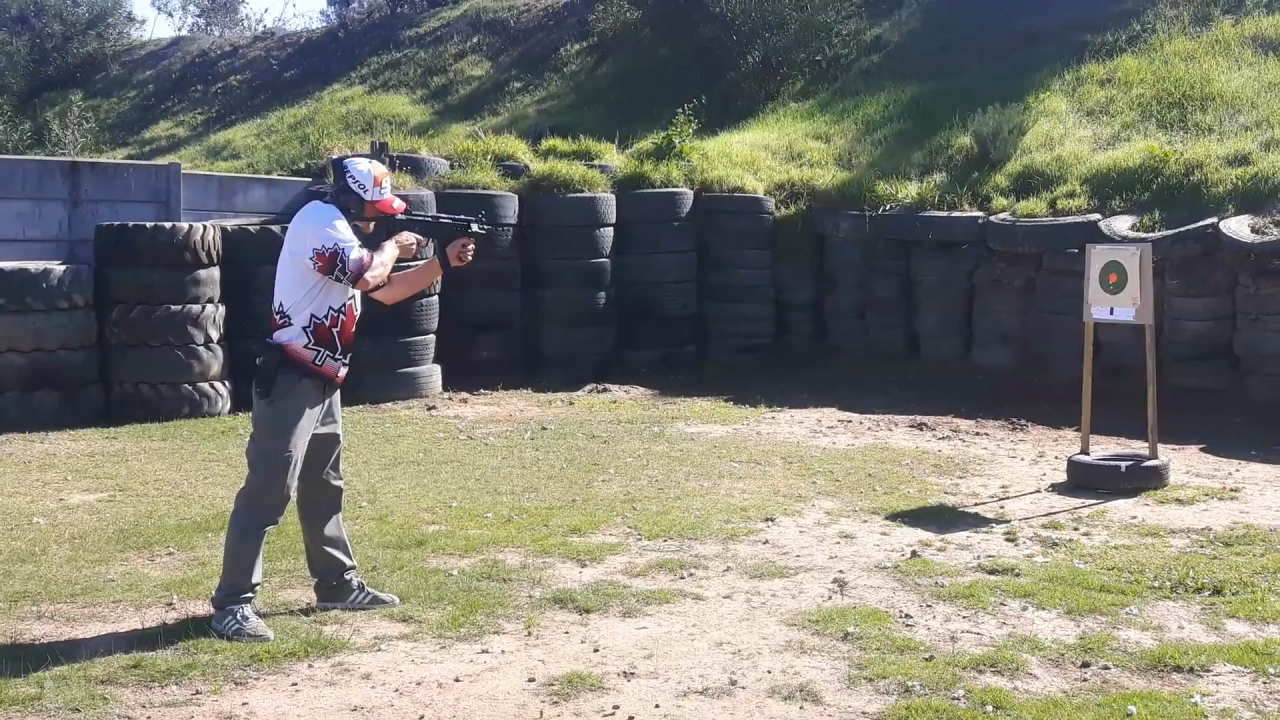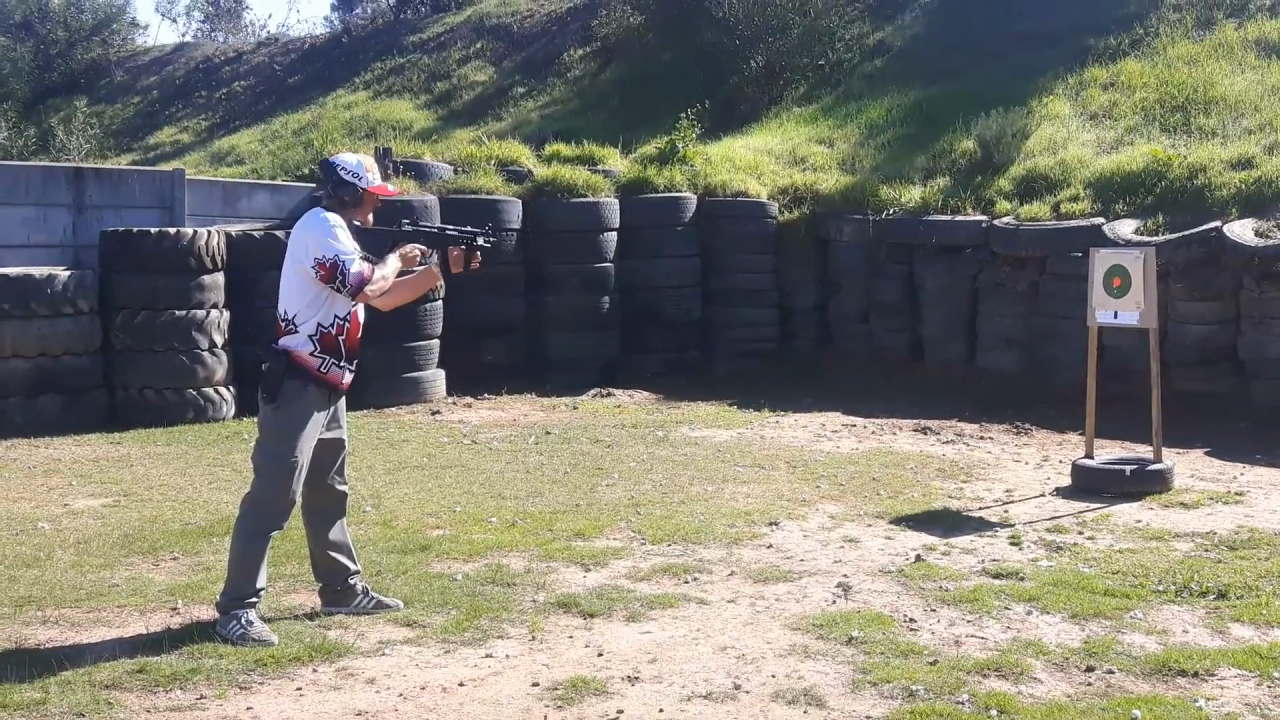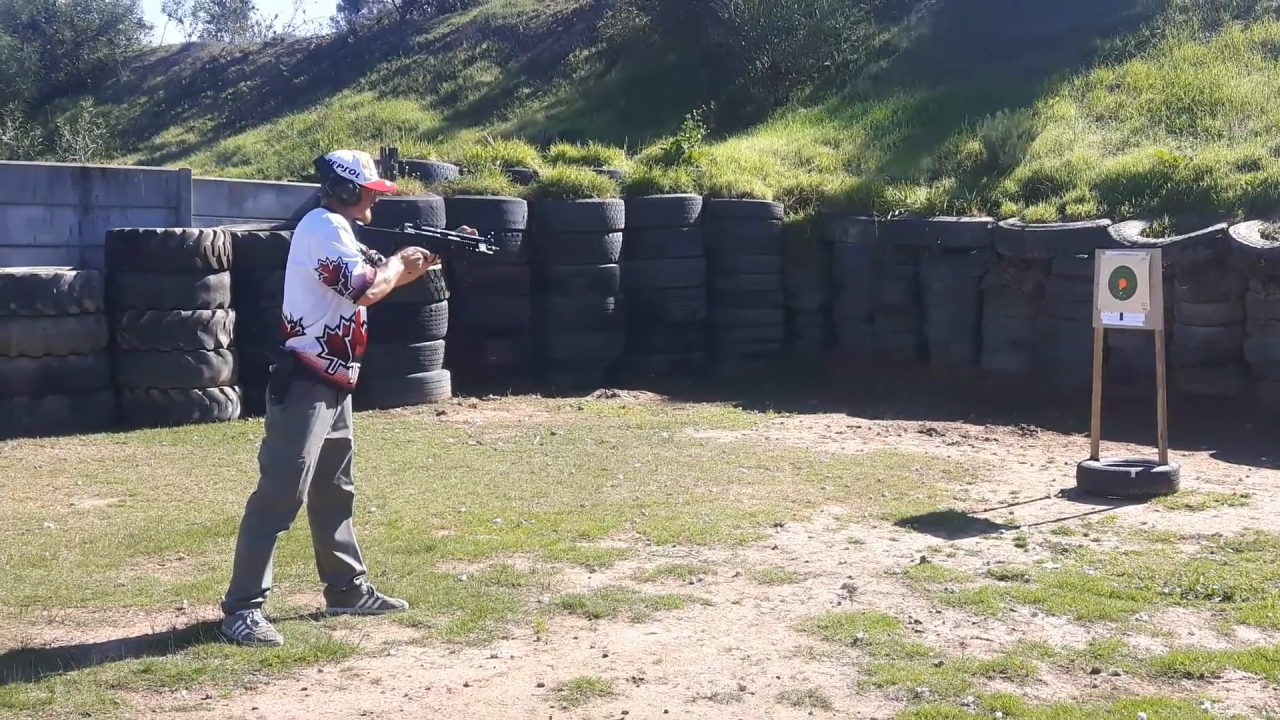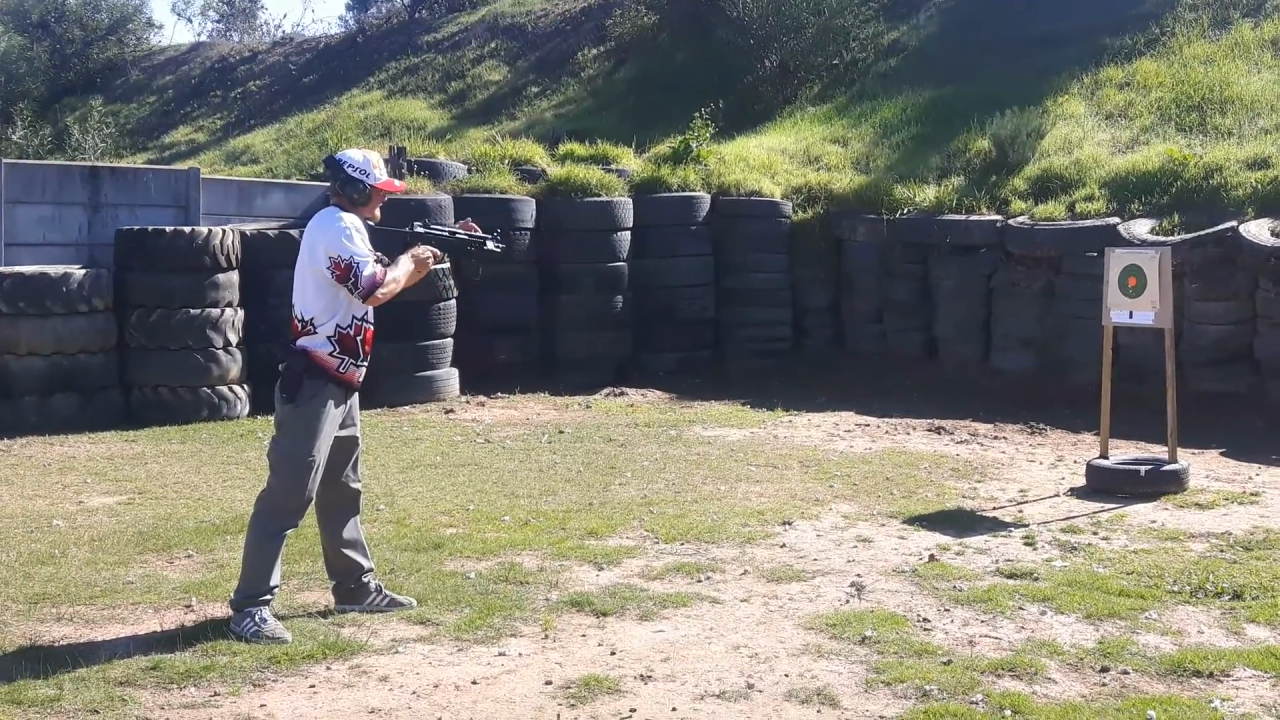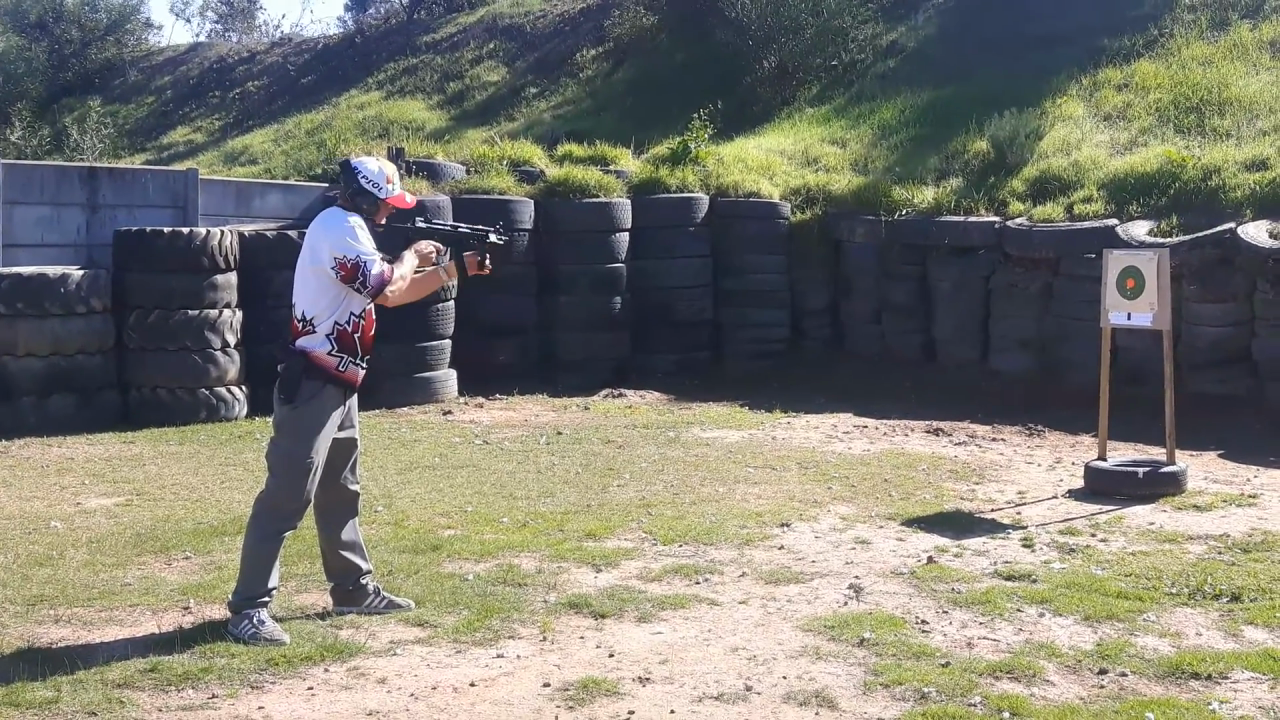
dt=0.5s
person 1, frame 1
left shoulder: (341, 230)
right shoulder: (319, 218)
left elbow: (387, 291)
right elbow: (366, 276)
left wrist: (445, 261)
right wrist: (393, 247)
left hip: (321, 381)
right hip: (291, 379)
left knee: (324, 488)
right knee: (268, 490)
left ankle: (339, 584)
right ankle: (232, 603)
person 1, frame 2
left shoulder: (338, 233)
right shoulder: (322, 225)
left elbow: (386, 299)
right elbow: (368, 287)
left wrist: (443, 268)
right wrist: (397, 258)
left hip: (327, 385)
right hip: (298, 383)
left knee: (329, 493)
right knee: (274, 494)
left ankle: (343, 590)
right ankle: (236, 608)
person 1, frame 3
left shoulder: (339, 230)
right shoulder: (325, 226)
left elbow: (376, 279)
right elbow: (367, 289)
left wrist: (434, 253)
right wrist: (399, 260)
left hip: (333, 384)
right hip: (305, 383)
left knee: (335, 493)
right knee: (281, 495)
left ankle: (347, 590)
right ankle: (242, 607)
person 1, frame 4
left shoulder: (345, 227)
right shoulder: (337, 225)
left elbow: (379, 282)
right elbow: (377, 290)
left wrist: (437, 247)
right wrist: (410, 260)
left hip: (340, 381)
right hip: (315, 381)
left knee: (343, 491)
right knee: (289, 494)
left ankle: (357, 588)
right ankle: (250, 606)
person 1, frame 5
left shoulder: (348, 229)
right shoulder: (341, 225)
left elbow: (392, 294)
right elbow: (386, 289)
left wrist: (454, 269)
right wrist: (413, 255)
left hip: (337, 383)
right hip: (313, 383)
left knee: (340, 493)
right knee: (287, 495)
left ankle: (354, 589)
right ankle: (248, 608)
